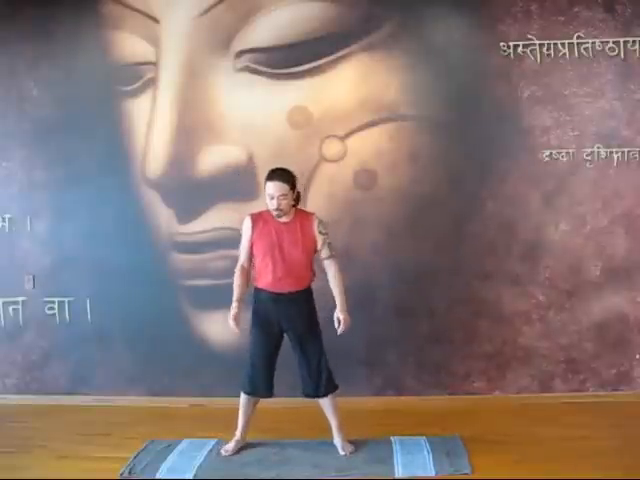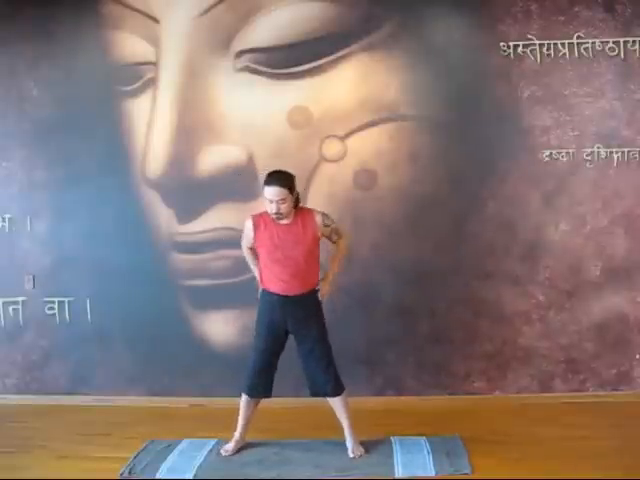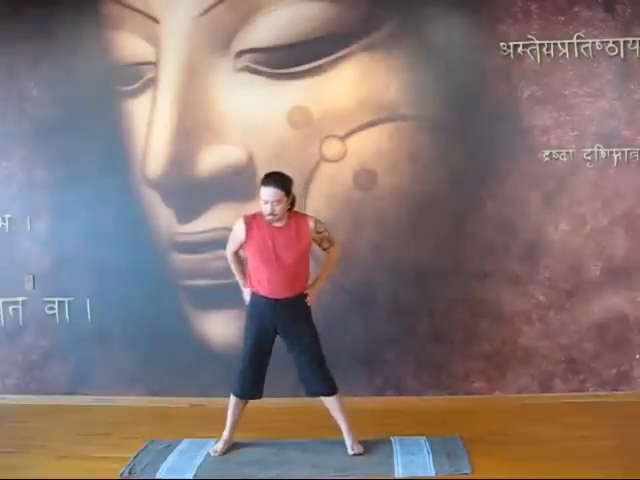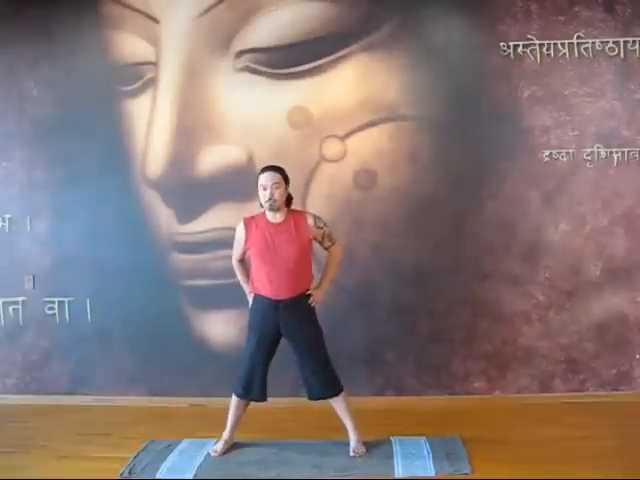
dt=0.5s
person 1, frame 1
left shoulder: (312, 223)
right shoulder: (253, 222)
left elbow: (330, 264)
right elbow: (243, 266)
left wrist: (341, 305)
right wrist: (236, 303)
left hip: (300, 302)
right hip: (266, 303)
left knee: (317, 368)
right knee: (256, 370)
left ankle: (337, 433)
right ankle: (239, 435)
person 1, frame 2
left shoulder: (316, 219)
right shoulder: (254, 224)
left elbow: (341, 241)
right elbow: (247, 249)
left wrist: (329, 279)
left hip: (307, 304)
right hip: (272, 304)
left knee: (324, 370)
right knee: (258, 370)
left ankle: (349, 434)
right ankle: (239, 435)
person 1, frame 3
left shoulder: (308, 225)
right shoulder: (246, 225)
left elbow: (332, 249)
right elbow: (231, 252)
left wrist: (317, 285)
right wrist: (244, 286)
left hip: (295, 307)
right hip: (260, 307)
left knee: (316, 370)
right knee: (247, 372)
left ankle: (348, 433)
right ankle: (227, 435)
person 1, frame 4
left shoulder: (308, 222)
right shoulder: (247, 227)
left elbow: (335, 249)
right elbow: (237, 260)
left wrist: (322, 288)
right wrist: (249, 292)
left hip: (299, 307)
right hip: (263, 309)
left knee: (321, 371)
right knee: (249, 372)
left ankle: (353, 434)
right ankle: (227, 436)
